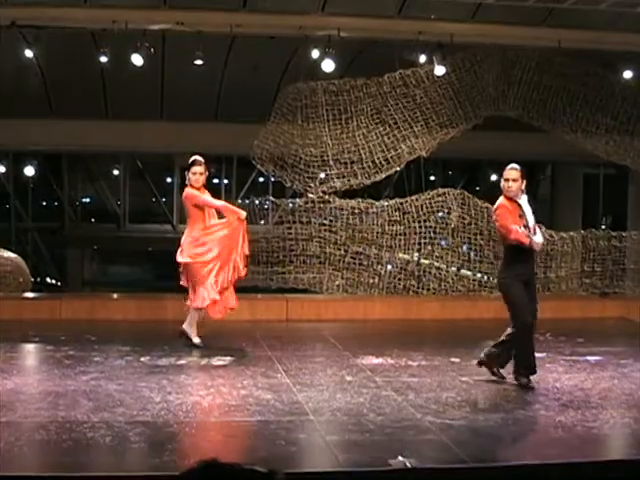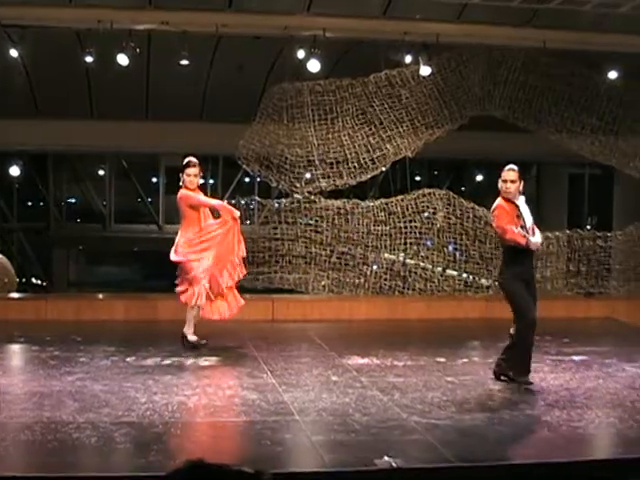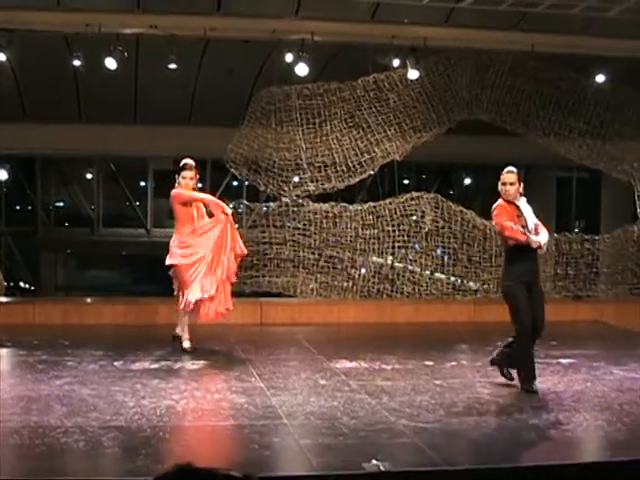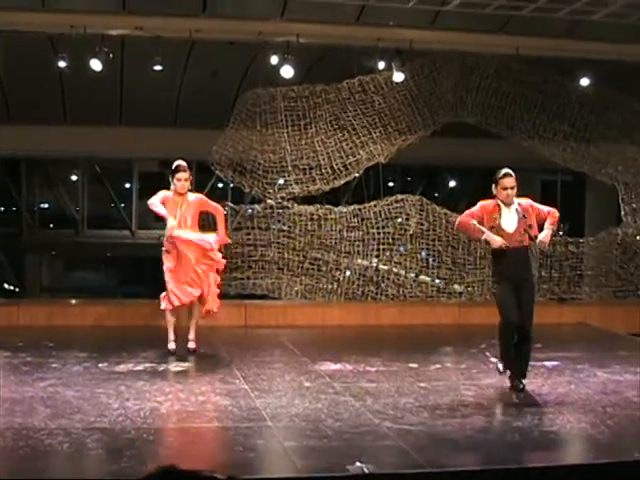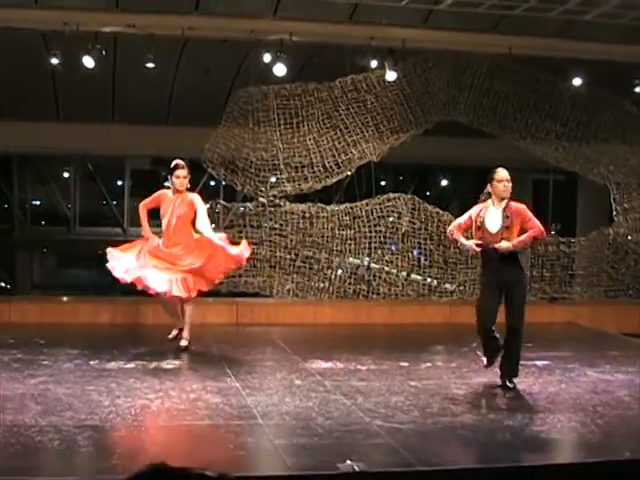
dt=0.3s
person 1, frame 1
left shoulder: (524, 204)
right shoulder: (502, 206)
left elbow: (533, 229)
right elbow: (511, 232)
left wrist: (538, 238)
right wrist: (530, 241)
left hip: (527, 273)
right hip: (511, 274)
left knee: (526, 324)
right knee: (524, 323)
left ankle: (492, 357)
right ankle: (523, 373)
person 1, frame 2
left shoulder: (522, 204)
right shoulder: (500, 206)
left elbow: (532, 228)
right elbow: (507, 233)
left wrist: (537, 238)
right wrist: (528, 241)
left hip: (527, 272)
right hip: (511, 274)
left knee: (527, 323)
right knee: (526, 320)
left ankle: (505, 367)
right ankle: (519, 370)
person 1, frame 3
left shoulder: (525, 206)
right shoulder: (501, 207)
left elbow: (539, 228)
right elbow: (506, 230)
left wrist: (543, 237)
right wrist: (531, 240)
left hip: (532, 275)
right hip: (514, 276)
left knee: (537, 325)
right knee: (525, 326)
left ankle: (504, 358)
right ankle: (527, 378)
person 1, frame 4
left shoulder: (526, 205)
right shoulder: (486, 208)
left elbow: (551, 213)
right elbow: (462, 222)
left wrist: (547, 231)
right wrist: (487, 236)
left hip: (525, 274)
right hip: (503, 275)
left knee: (525, 326)
right knee: (510, 320)
left ankle: (518, 375)
right ankle: (506, 360)
person 1, frame 5
left shoulder: (518, 210)
right shoulder: (478, 210)
left elbow: (539, 232)
right elbow: (453, 229)
left wrist: (513, 244)
right wrist: (465, 242)
left hip: (513, 273)
right hip: (489, 274)
left knee: (514, 325)
right knee: (483, 323)
left ankle: (508, 374)
right ankle: (493, 349)
person 2, frame 1
left shoulder: (204, 193)
right shoulder: (189, 193)
left elbow: (212, 218)
right elbow: (216, 203)
left wrist: (233, 219)
right wrist: (238, 212)
left hip: (208, 245)
right hip: (194, 245)
left knee: (212, 287)
right knee: (203, 287)
left ankle: (188, 327)
right ankle: (192, 330)
person 2, frame 2
left shoulder: (198, 194)
right shoulder: (184, 195)
left elbow: (207, 220)
right elbow: (211, 203)
left wrist: (228, 219)
right wrist: (233, 212)
left hip: (202, 246)
right hip: (188, 246)
left knee: (205, 288)
right knee: (198, 286)
left ankle: (190, 331)
right ankle: (189, 330)
person 2, frame 3
left shoulder: (199, 200)
right shoulder: (176, 194)
left elbow: (206, 222)
right elbow: (200, 196)
left wrist: (220, 215)
right wrist: (222, 206)
left hip: (201, 249)
right hip: (182, 249)
left knee: (205, 289)
right knee: (189, 291)
left ankle: (180, 329)
right ankle: (185, 336)
person 2, frame 4
left shoulder: (197, 199)
right shoulder: (166, 196)
left elbow: (219, 211)
right elbow: (152, 202)
left wrist: (221, 234)
right wrist: (168, 217)
left hip: (195, 252)
right hip: (174, 251)
left knee: (197, 294)
right knee: (174, 293)
left ankle: (192, 337)
right ankle: (170, 337)
person 2, frame 5
left shoulder: (193, 198)
right shoulder: (164, 194)
left elbow: (201, 209)
right elbow: (143, 206)
left wrist: (204, 227)
right wrist: (146, 228)
left hip: (187, 250)
right hip: (165, 249)
left knee: (187, 293)
right knee: (162, 290)
left ankle: (186, 335)
right ankle: (180, 324)
